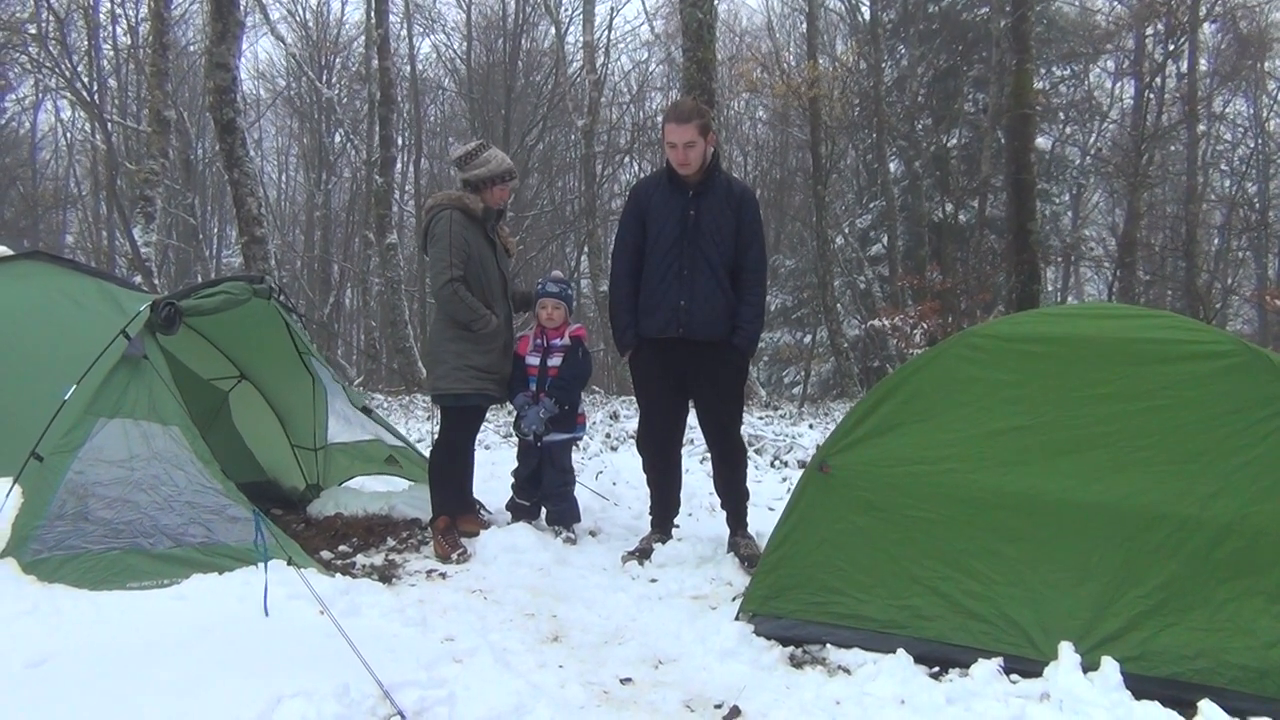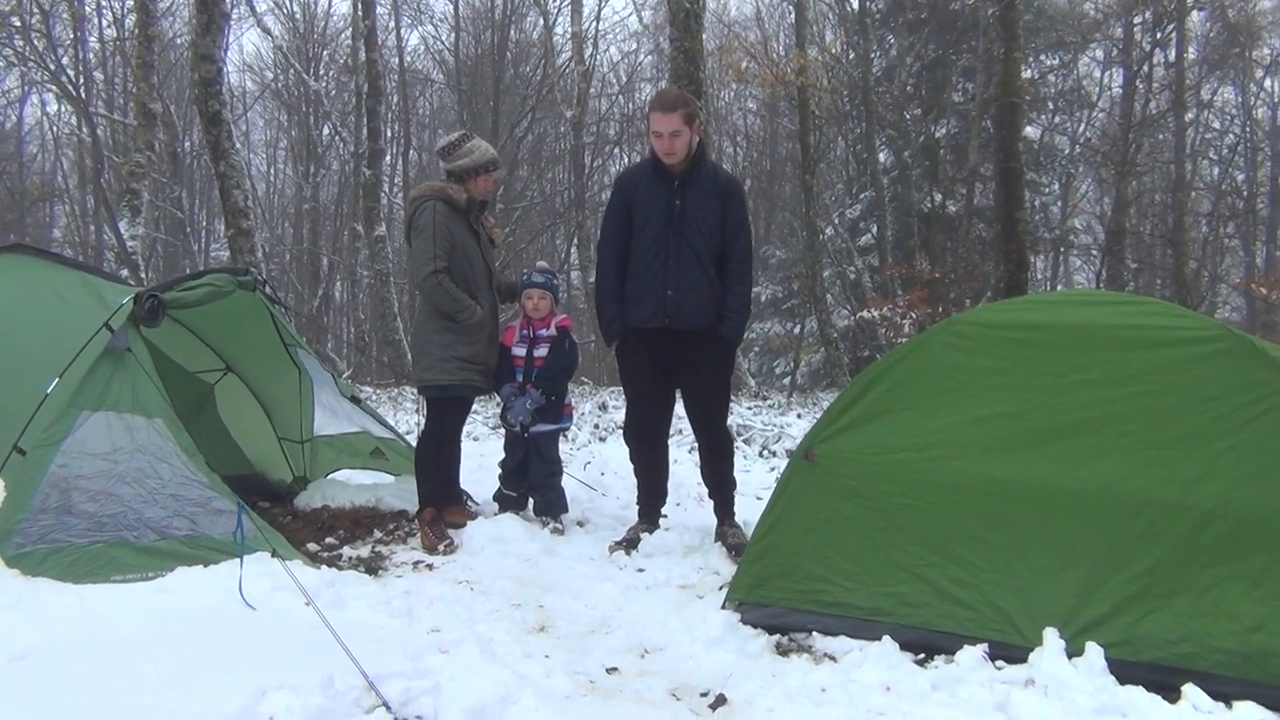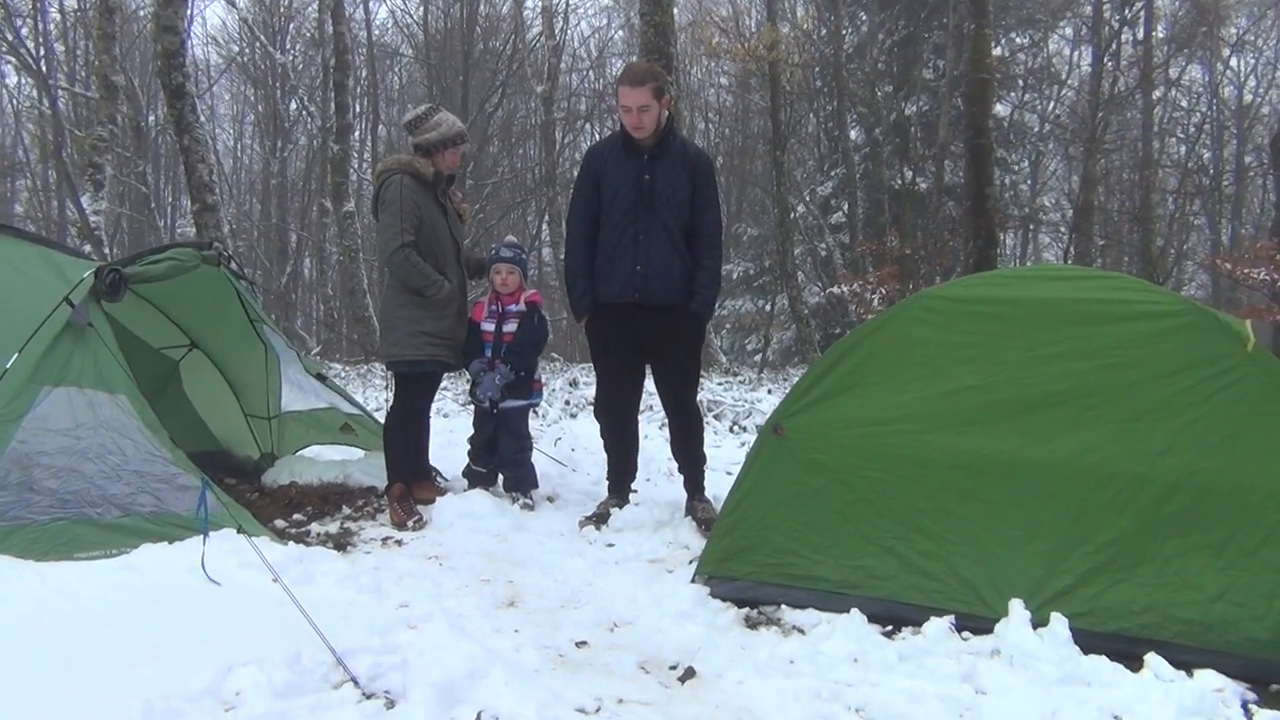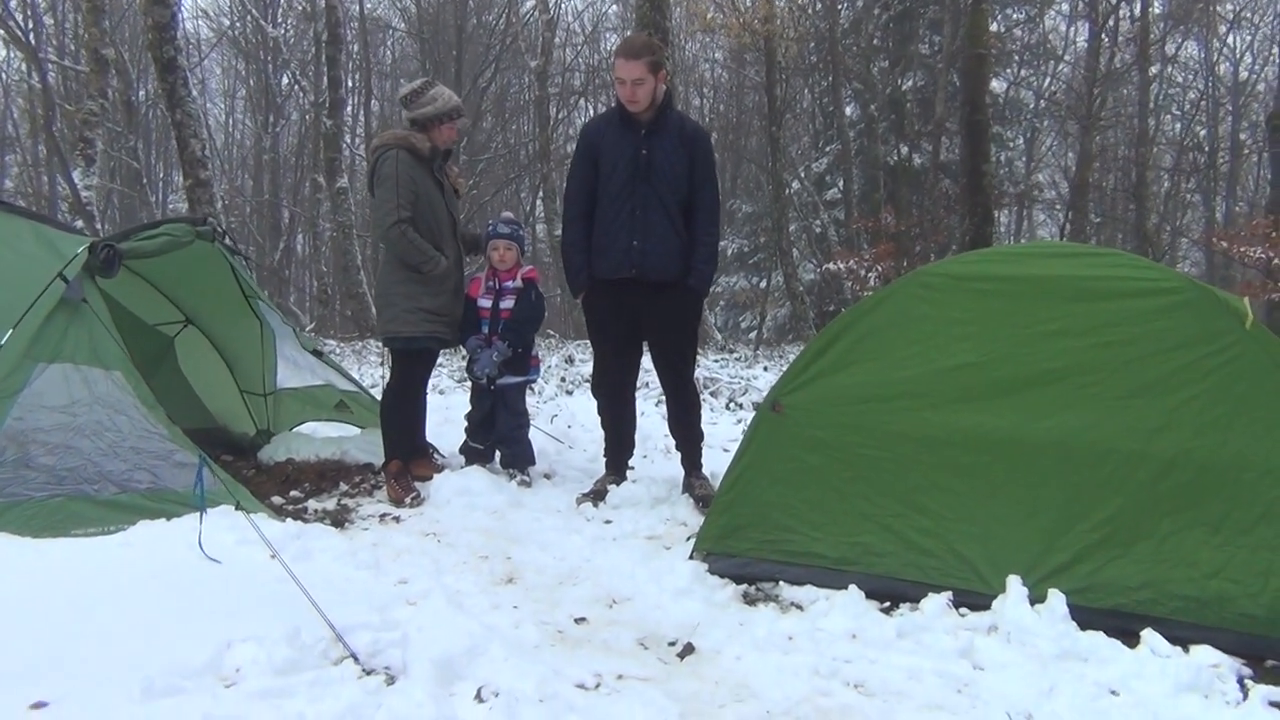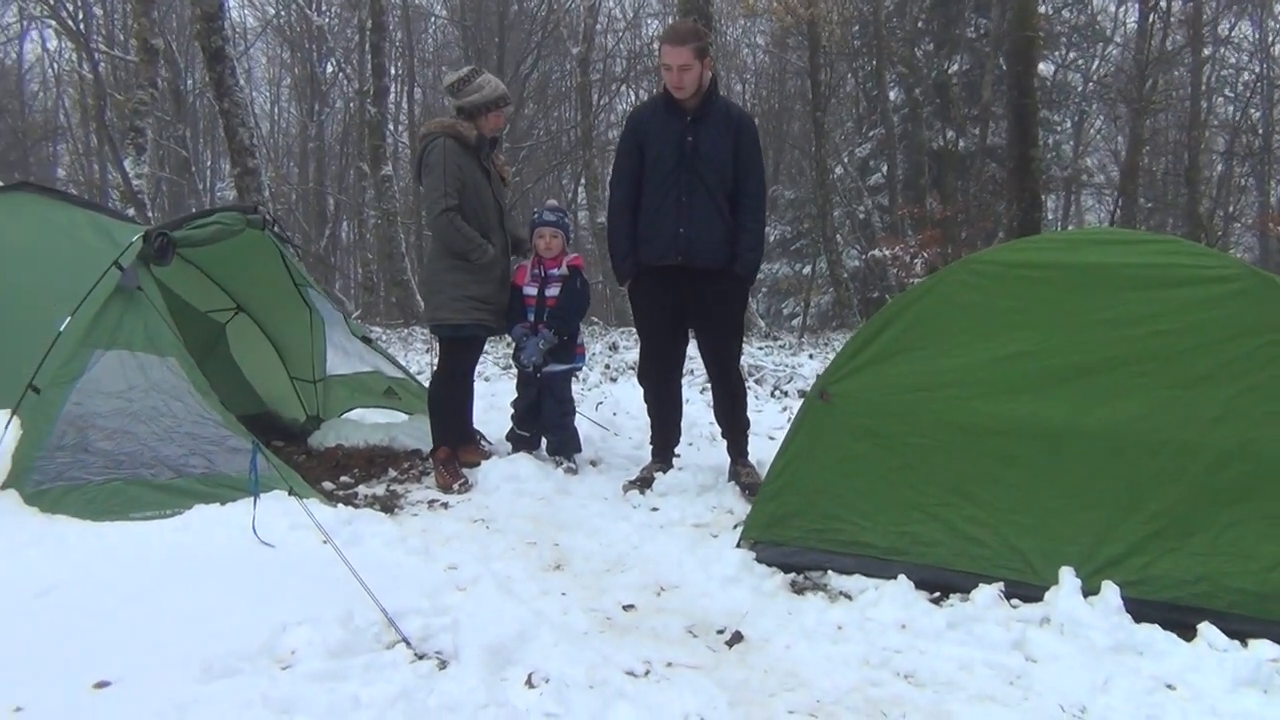
dt=0.4s
person 1, frame 1
left shoulder: (737, 197)
right shoulder: (645, 194)
left elbow: (753, 274)
right elbow: (624, 270)
left wrist: (745, 339)
right wrist: (626, 336)
left hip: (717, 345)
right hip: (656, 344)
left knee: (725, 442)
right knee: (658, 442)
left ankle: (739, 528)
right ankle: (660, 526)
person 1, frame 2
left shoulder: (723, 186)
right shoulder: (631, 184)
left elbow: (739, 264)
right elbow: (609, 260)
left wrist: (731, 329)
right wrist: (613, 326)
left hip: (704, 334)
right hip: (643, 334)
left knee: (712, 431)
right knee: (645, 433)
left ankle: (726, 518)
right ankle: (647, 516)
person 1, frame 3
left shoulder: (692, 161)
right shoulder: (600, 158)
left elbow: (709, 239)
right elbow: (579, 234)
left wrist: (701, 304)
right wrist: (582, 301)
left hip: (673, 309)
right hip: (612, 309)
left knee: (681, 406)
right knee: (615, 407)
left ankle: (696, 492)
right ankle: (618, 490)
person 1, frame 4
left shoulder: (689, 135)
right shoulder: (597, 133)
left elbow: (706, 214)
right elbow: (576, 210)
left wrist: (699, 280)
right wrist: (578, 277)
left hip: (671, 285)
right hip: (609, 284)
left knee: (678, 382)
right knee: (612, 384)
left ankle: (693, 469)
right ankle: (615, 467)
person 1, frame 5
left shoulder: (735, 122)
right shoulder: (643, 120)
left elbow: (752, 201)
right elbow: (622, 198)
left wrist: (745, 267)
right wrist: (624, 265)
left hip: (717, 273)
right hip: (655, 273)
left knee: (724, 370)
right knee: (658, 371)
left ankle: (739, 457)
right ankle: (661, 455)
person 2, frame 1
left shoulder: (487, 225)
right shoulder: (451, 221)
right elbow: (446, 287)
left wrist: (536, 299)
right wrist: (489, 323)
left hip: (483, 355)
right hip: (459, 355)
left knee: (467, 436)
right knee: (454, 437)
left ankle: (463, 510)
right ankle: (443, 524)
person 2, frame 2
left shoulder: (472, 216)
right shoulder: (434, 212)
right elbow: (429, 279)
left wrist: (522, 290)
right wrist: (473, 314)
left hip: (469, 346)
right hip: (444, 346)
left knee: (453, 427)
right knee: (440, 427)
left ankle: (451, 501)
right ankle: (430, 515)
person 2, frame 3
left shoulder: (439, 190)
right shoulder: (401, 186)
right elbow: (396, 253)
left wrist: (489, 266)
right wrist: (441, 289)
left hip: (437, 321)
right hip: (412, 322)
left knee: (422, 403)
right knee: (408, 403)
left ankle: (419, 477)
right ankle: (399, 491)
person 2, frame 4
left shoulder: (435, 164)
right shoulder: (397, 160)
right elbow: (392, 228)
left wrist: (482, 243)
right wrist: (438, 266)
left hip: (434, 297)
right hip: (409, 297)
left knee: (419, 379)
right knee: (406, 379)
left ankle: (417, 453)
right ankle: (396, 468)
person 2, frame 5
left shoulder: (482, 152)
right shoulder: (444, 148)
right elbow: (441, 217)
left wrist: (521, 244)
right wrist: (485, 254)
left hip: (481, 284)
right hip: (456, 285)
left knee: (467, 366)
right knee: (453, 367)
left ankle: (464, 440)
right ankle: (444, 454)
person 3, frame 1
left shoulder: (574, 343)
right shoulder: (526, 342)
left elbow: (570, 383)
right elbow: (515, 379)
left wrist: (543, 410)
right wrist: (525, 406)
left hip: (561, 422)
right hip: (528, 424)
left knee: (557, 474)
right knee: (526, 471)
left ankle: (562, 521)
right ankle: (521, 515)
person 3, frame 2
left shoulder: (561, 334)
right shoulder: (513, 333)
left elbow: (557, 373)
right elbow: (501, 370)
left wrist: (530, 400)
right wrist: (511, 397)
left hip: (547, 412)
right hip: (515, 414)
left knee: (544, 465)
right knee: (513, 462)
left ankle: (550, 512)
right ankle: (509, 505)
person 3, frame 3
left shoulder: (530, 309)
right shoulder: (482, 309)
left elbow: (527, 348)
right elbow: (470, 346)
left wrist: (500, 376)
right wrist: (480, 372)
left hip: (517, 388)
right hip: (484, 390)
left knee: (514, 441)
right knee: (483, 438)
left ankle: (520, 488)
right ankle: (478, 482)
person 3, frame 4
left shoulder: (527, 286)
right shoulder: (478, 285)
left elbow: (524, 325)
right elbow: (467, 322)
left wrist: (497, 352)
right wrist: (477, 349)
left hip: (514, 365)
right hip: (481, 366)
left knee: (511, 418)
right knee: (480, 415)
left ankle: (517, 465)
right ankle: (475, 459)
person 3, frame 5
left shoulder: (572, 273)
right shoulder: (524, 273)
left elbow: (570, 313)
right elbow: (513, 310)
left wrist: (544, 340)
right wrist: (523, 337)
left hip: (560, 352)
right hip: (527, 354)
left knee: (557, 405)
right knee: (526, 402)
left ankle: (563, 452)
right ankle: (522, 446)
